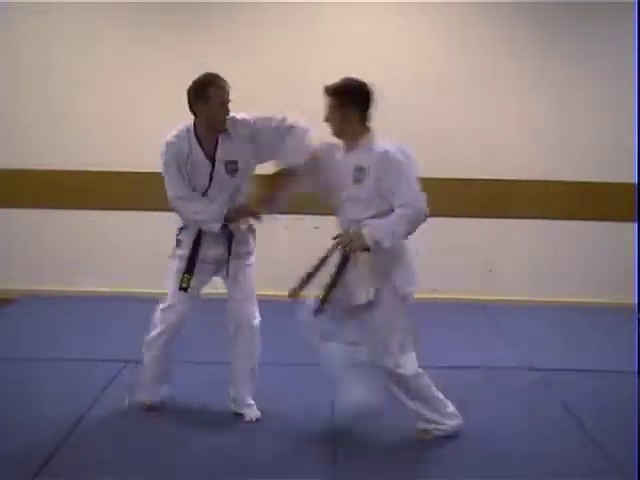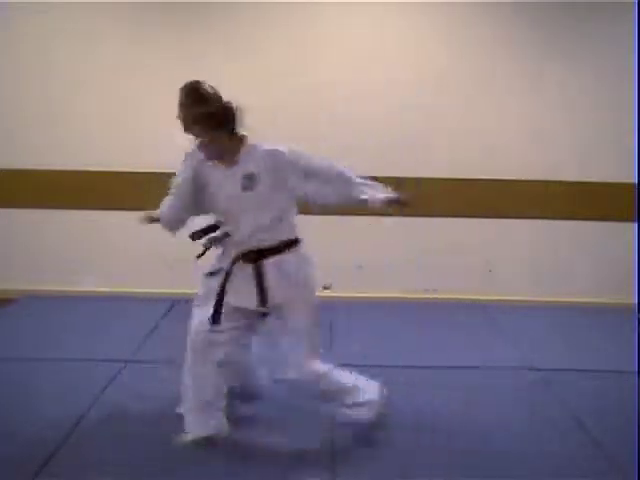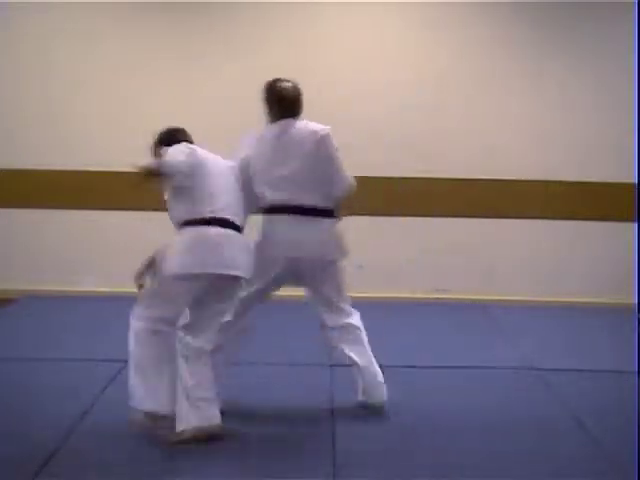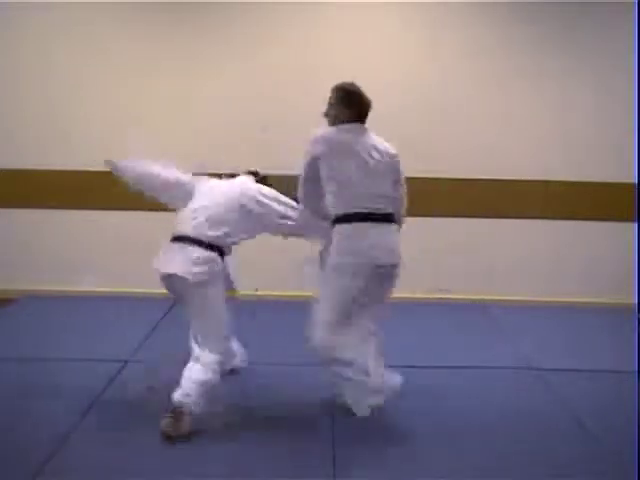
dt=0.3s
person 1, frame 1
left shoulder: (245, 130)
right shoulder: (176, 146)
left elbow: (289, 132)
right elbow: (183, 202)
right wrist: (225, 215)
left hip: (236, 242)
right hip: (197, 239)
left knee: (245, 321)
right knee: (170, 317)
left ankle: (244, 400)
right ankle: (152, 390)
person 1, frame 2
left shoulder: (202, 151)
right shoulder: (234, 141)
left elbow: (182, 204)
left wrist: (160, 216)
left hip: (242, 241)
right hip: (258, 234)
left knee: (211, 318)
right knee: (241, 312)
person 1, frame 3
left shoulder: (256, 144)
right shoulder: (319, 135)
left elbow: (250, 199)
right elbow: (341, 186)
left hip: (274, 234)
right hip: (319, 233)
left knee: (236, 307)
right knee: (340, 315)
right ankle: (373, 389)
person 1, frame 4
left shoulder: (325, 141)
right shoulder: (386, 150)
left elbow: (310, 198)
right elbow: (398, 203)
left wrist: (318, 223)
left hip: (357, 244)
right hip: (386, 241)
left knee: (326, 333)
right knee: (359, 324)
left ankle: (380, 388)
right ankle: (361, 397)
person 2, frame 1
left shoulder: (388, 156)
right shoulder: (332, 154)
left elbow: (414, 208)
left wrist: (369, 235)
left hip: (381, 267)
right hip: (356, 265)
left knee: (393, 357)
left ankle: (444, 419)
person 2, frame 2
left shoulder: (272, 159)
right shoulder: (201, 167)
left elbow: (330, 177)
right elbow: (181, 205)
left wrist: (375, 195)
left hip: (284, 271)
right hip: (245, 272)
left knee: (304, 366)
right knee: (203, 340)
left ankle: (364, 398)
right ankle: (204, 425)
person 2, frame 3
left shoulder: (183, 153)
right shoulder: (225, 167)
left elbow: (177, 162)
left wrist: (160, 168)
left hip: (201, 250)
right hip: (233, 254)
left knee: (148, 320)
right knee: (196, 339)
left ankle: (154, 408)
right ankle: (201, 420)
person 2, frame 4
left shoulder: (204, 185)
right shoulder: (257, 194)
left elbow: (159, 176)
right elbow: (301, 219)
left wrist: (123, 167)
left hip: (170, 258)
right hip: (198, 265)
left knee: (211, 320)
right knee: (210, 351)
left ankle: (232, 357)
right ankle: (180, 408)
